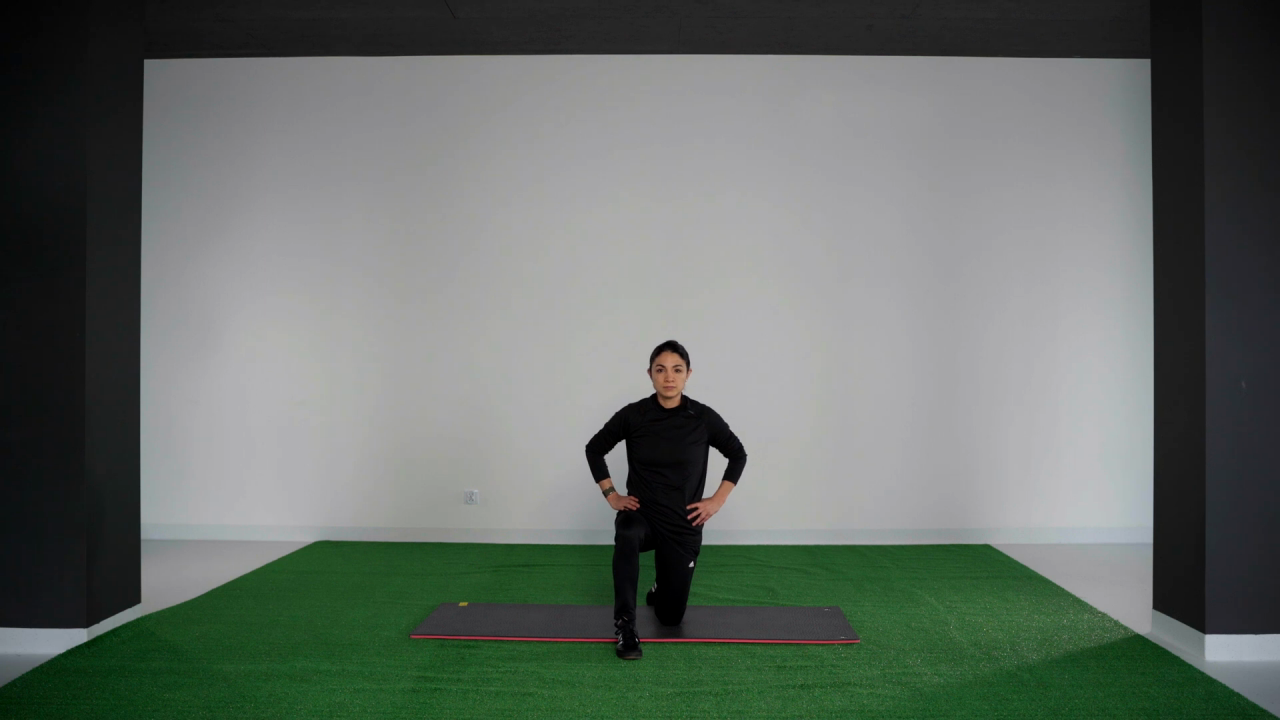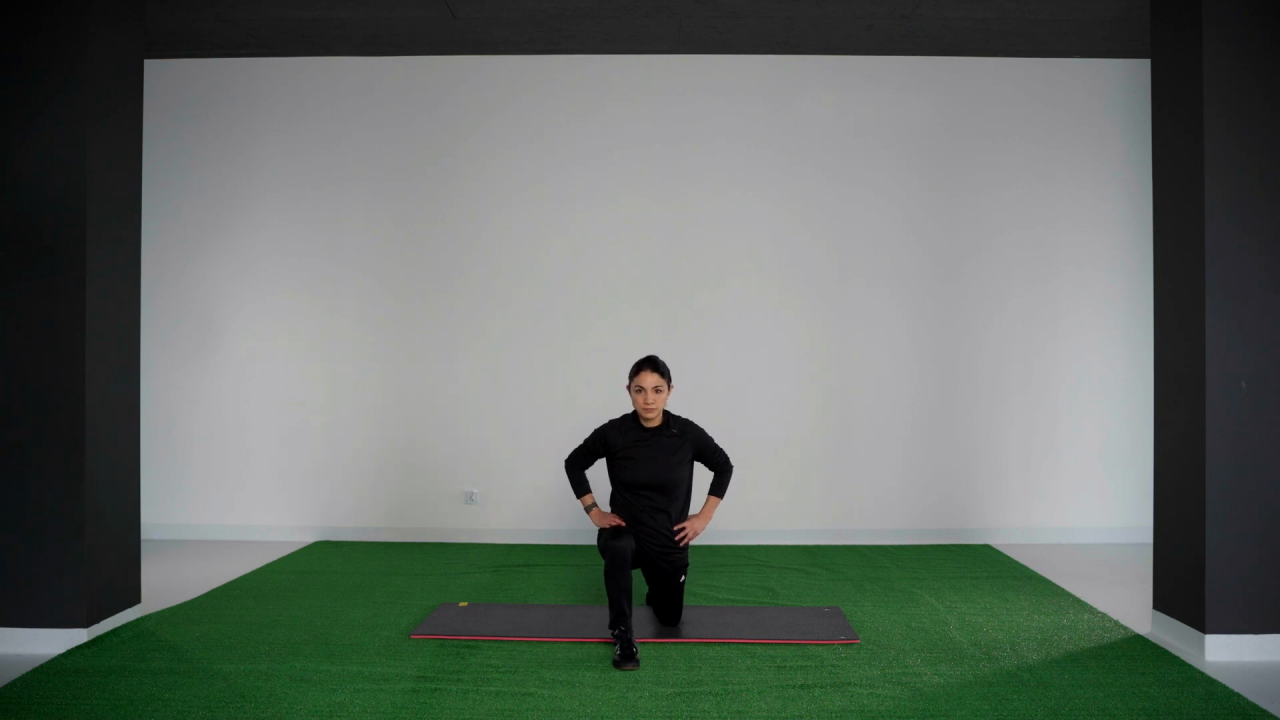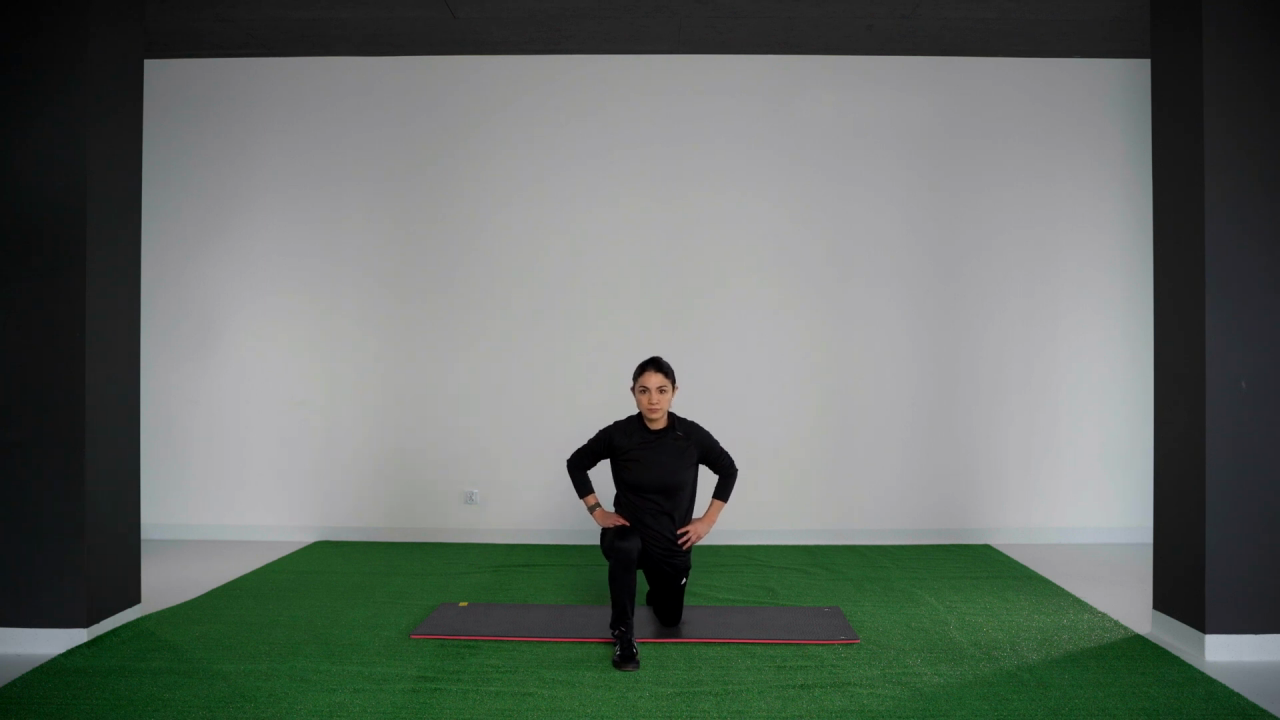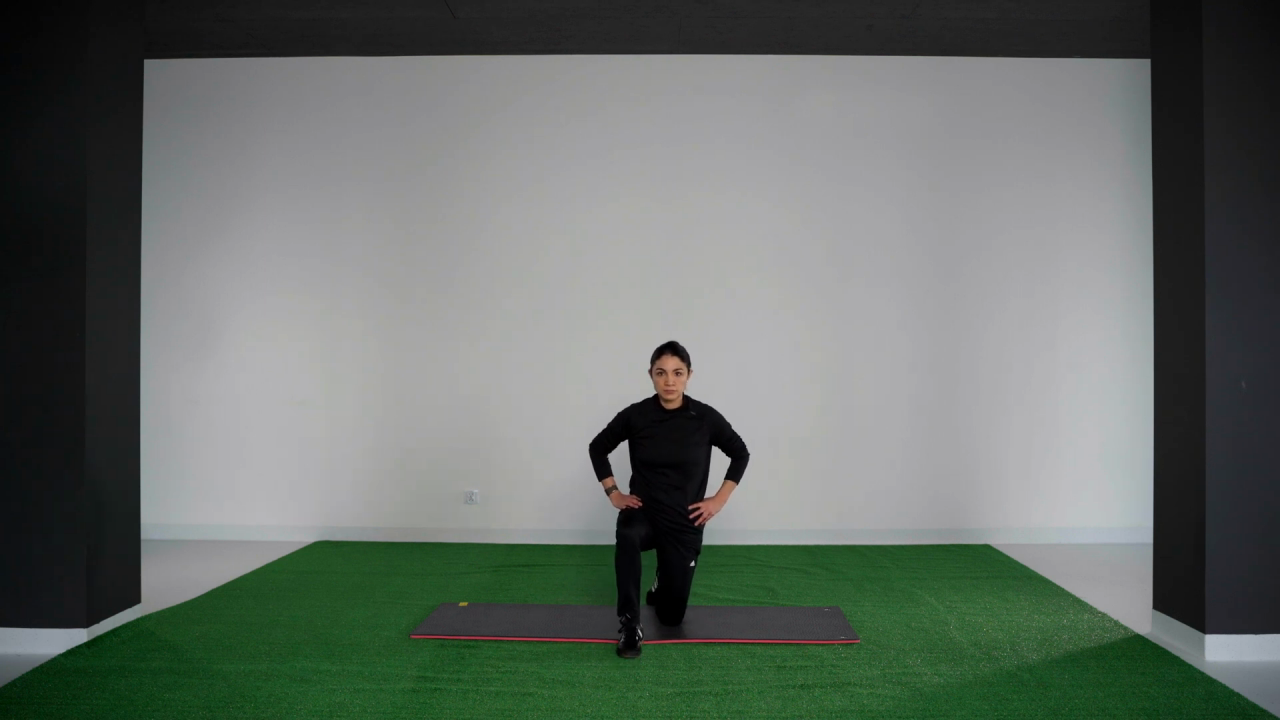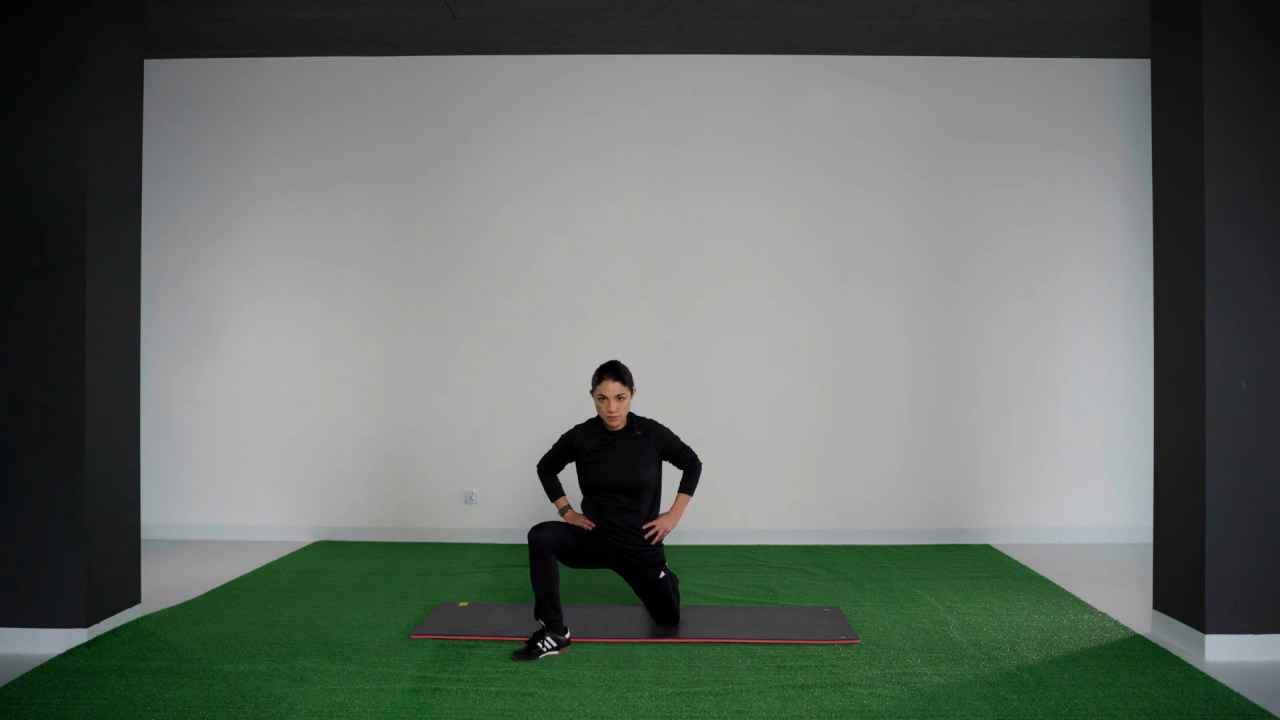
dt=1s
person 1, frame 1
left shoulder: (703, 417)
right shoulder: (633, 415)
left elbow: (738, 454)
right elbow: (594, 449)
left wrist: (718, 499)
right wrist: (611, 495)
left hip: (683, 523)
right hip: (640, 514)
left knee: (671, 615)
right knee: (627, 535)
left ankle: (660, 589)
right ankle: (625, 624)
person 1, frame 2
left shoulder: (687, 433)
right shoulder: (613, 433)
left elbow: (724, 467)
right elbow: (574, 464)
left wrist: (704, 516)
right wrist: (593, 511)
left hip: (669, 539)
right hip: (624, 531)
left knee: (670, 618)
right knee: (618, 547)
left ankle: (656, 590)
right ankle: (622, 635)
person 1, frame 3
left shoulder: (692, 436)
right shoulder: (618, 434)
left elbow: (728, 470)
right elbow: (577, 464)
left wrist: (708, 520)
right wrist: (597, 511)
left hip: (672, 541)
right hip: (628, 532)
left knee: (669, 619)
right knee: (625, 547)
left ankle: (656, 590)
right ankle: (623, 634)
person 1, frame 4
left shoulder: (705, 417)
right shoulder: (635, 415)
left elbow: (740, 453)
right elbow: (598, 448)
left wrist: (720, 499)
right wrist: (613, 493)
left hip: (685, 522)
right hip: (643, 512)
left knee: (671, 616)
right knee: (628, 535)
left ankle: (663, 582)
right ankle: (630, 624)
person 1, frame 5
left shoulder: (652, 434)
right shoulder: (580, 437)
left elbow: (692, 465)
right elbow: (546, 468)
left wrist: (674, 515)
right wrist: (566, 511)
left hip: (640, 541)
right hip: (595, 537)
left knee: (668, 618)
right knee: (540, 536)
left ankle: (663, 578)
right ankle: (554, 633)
